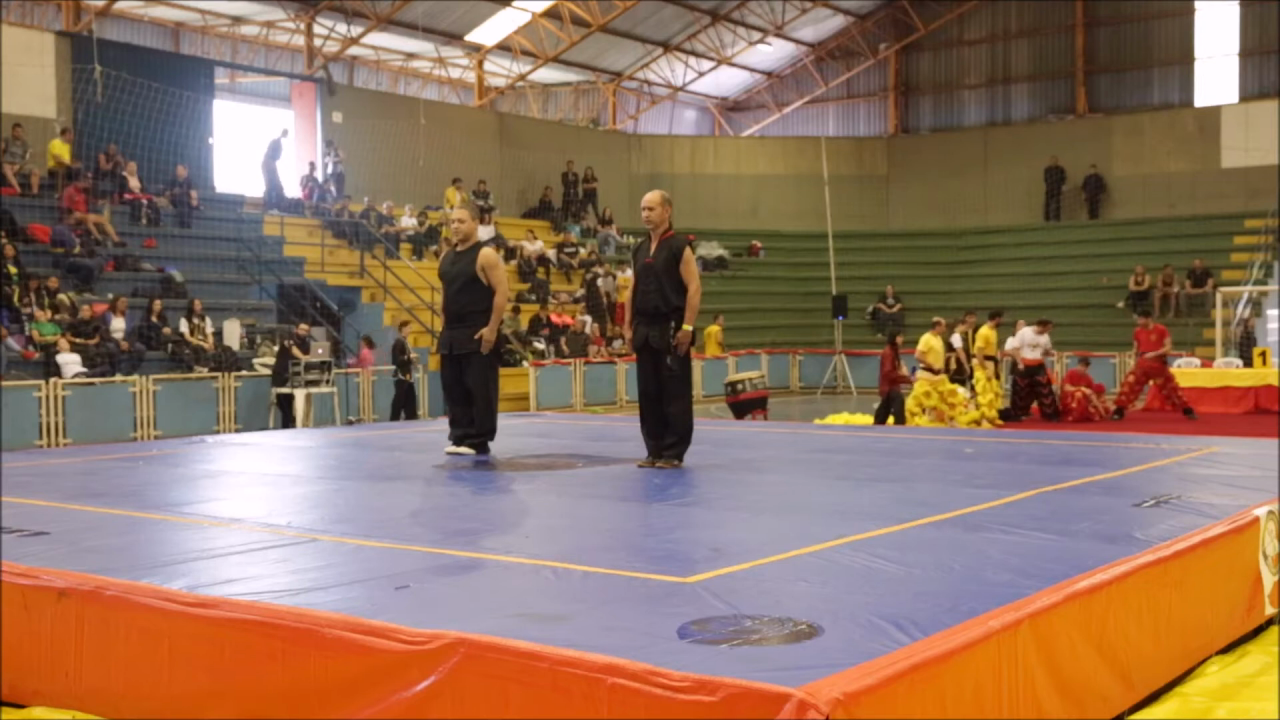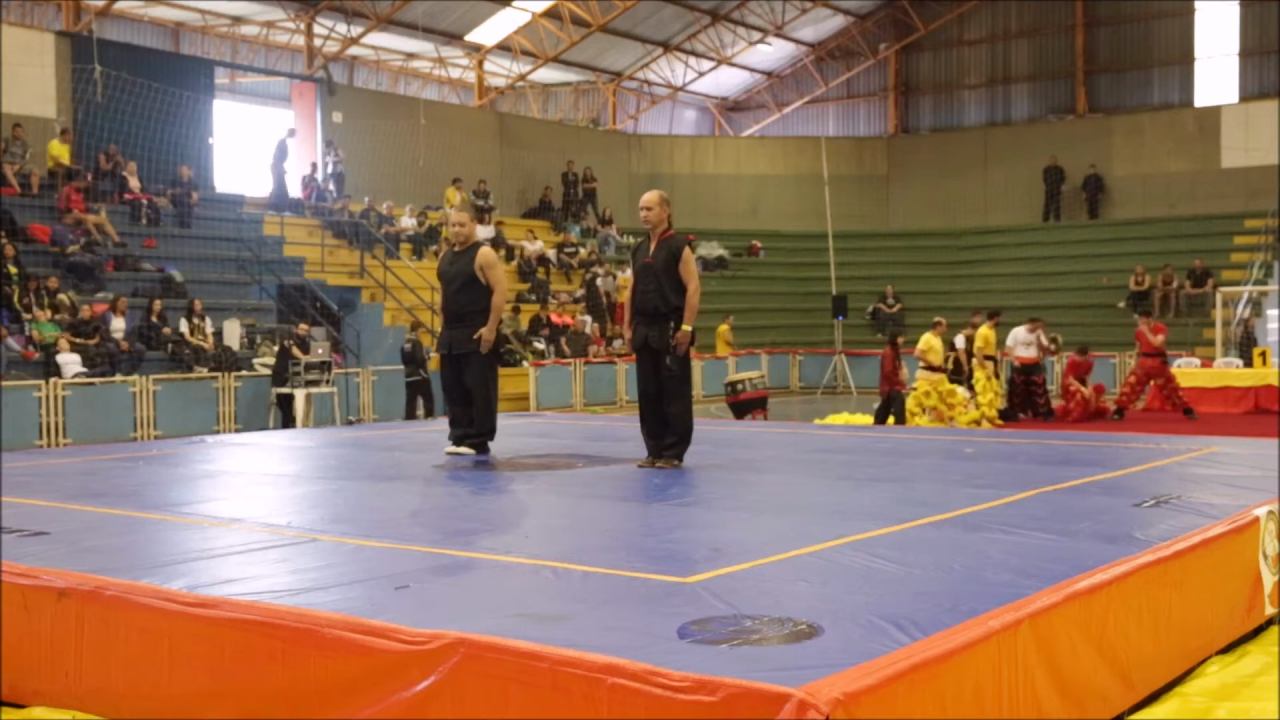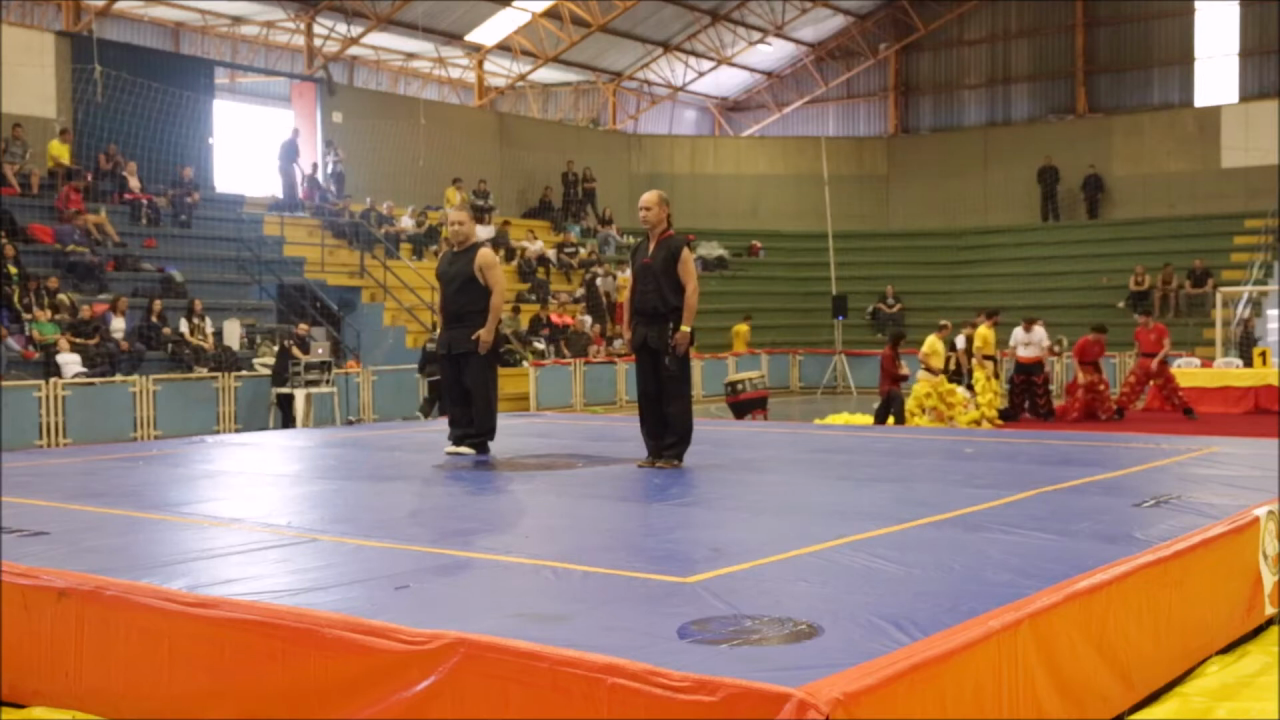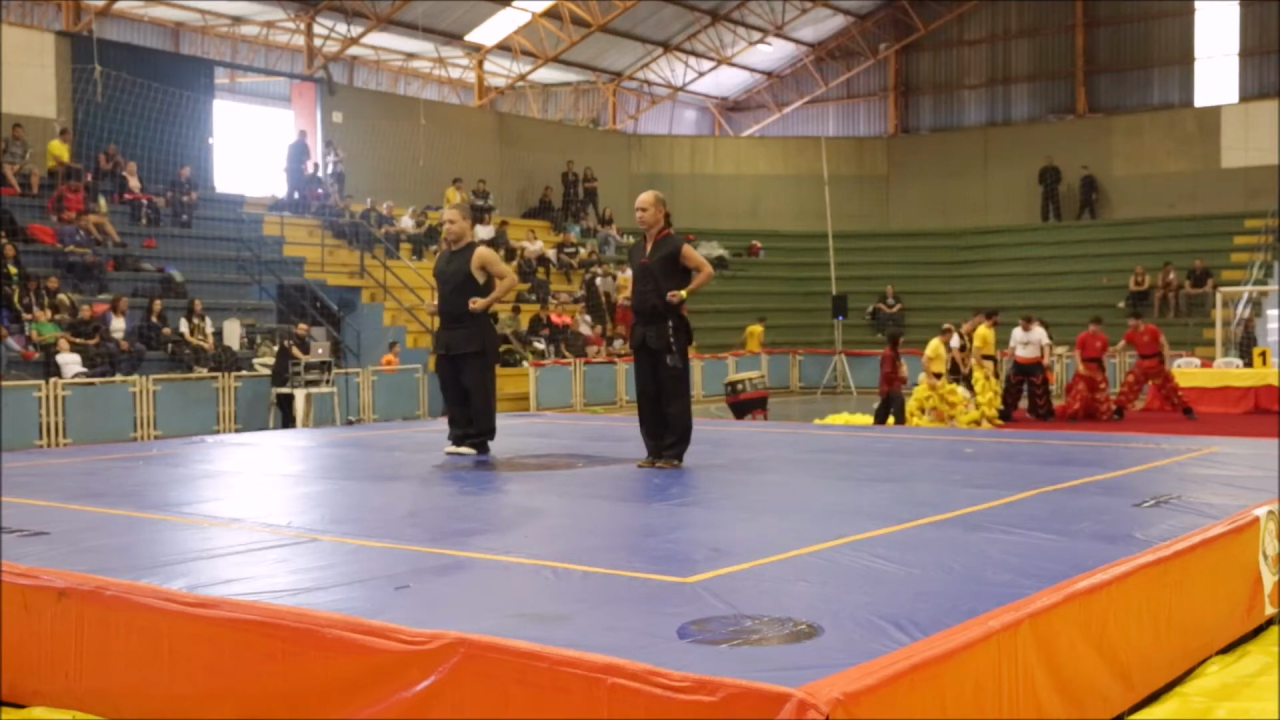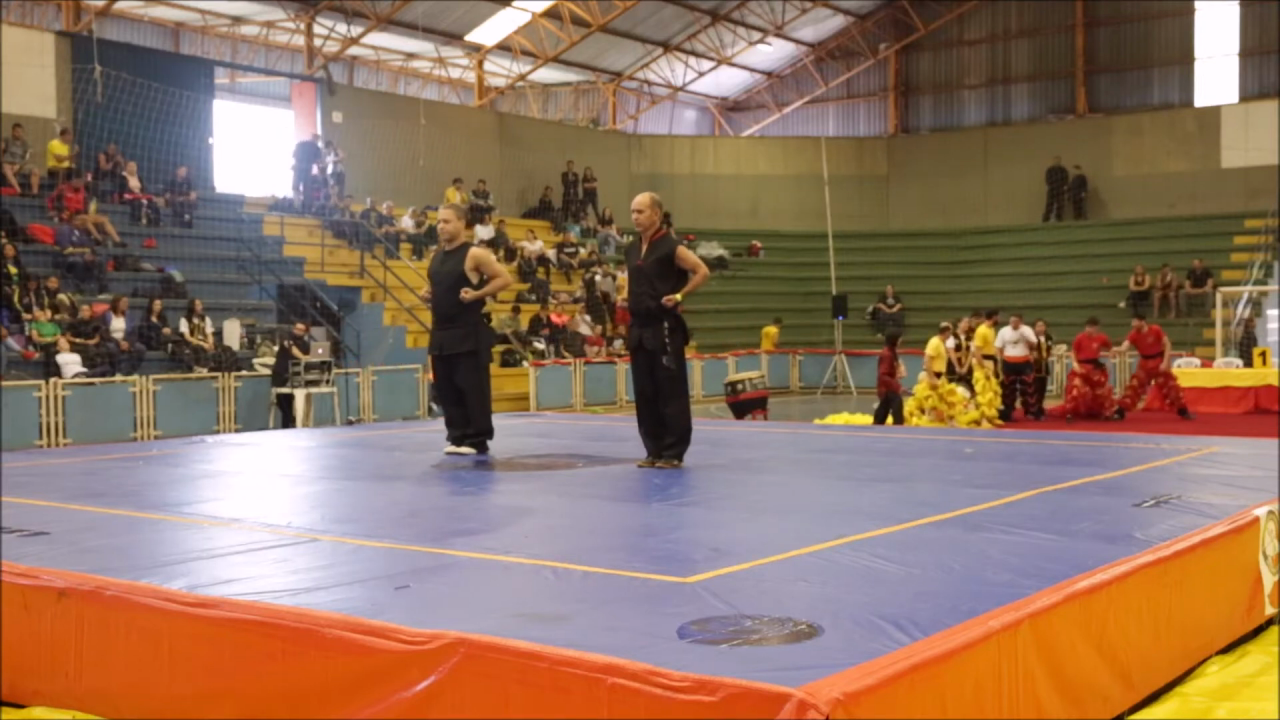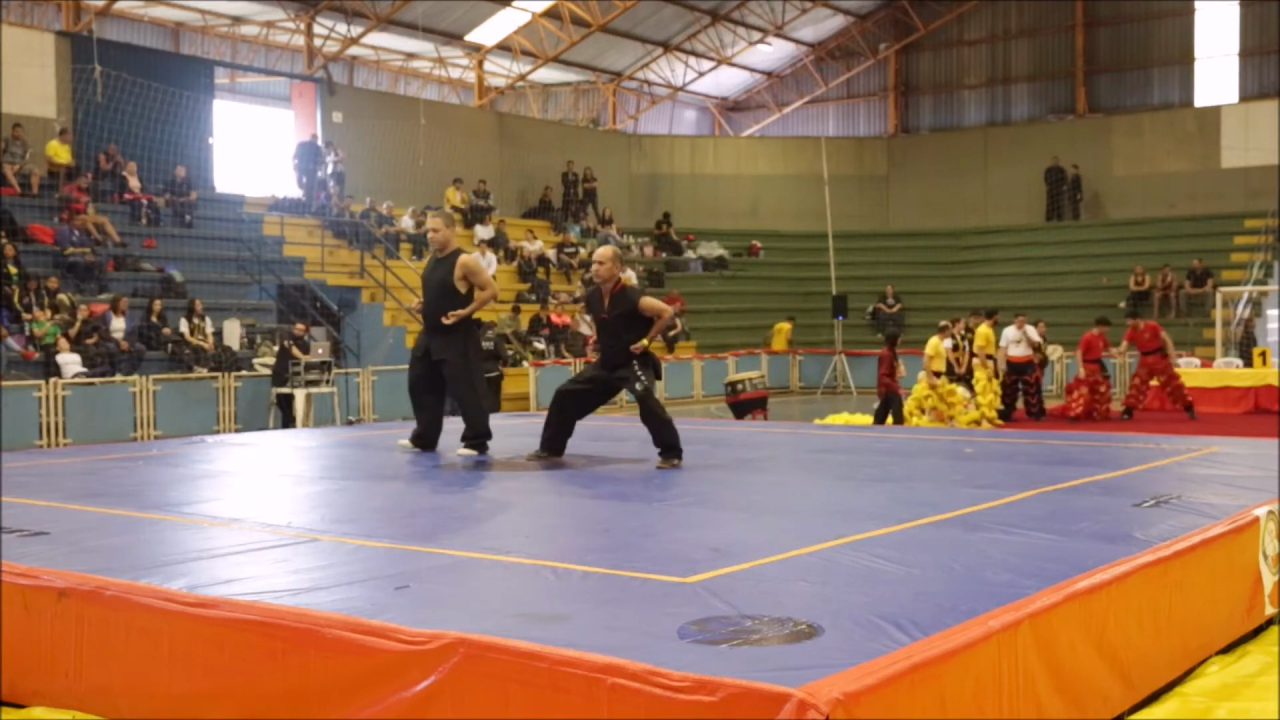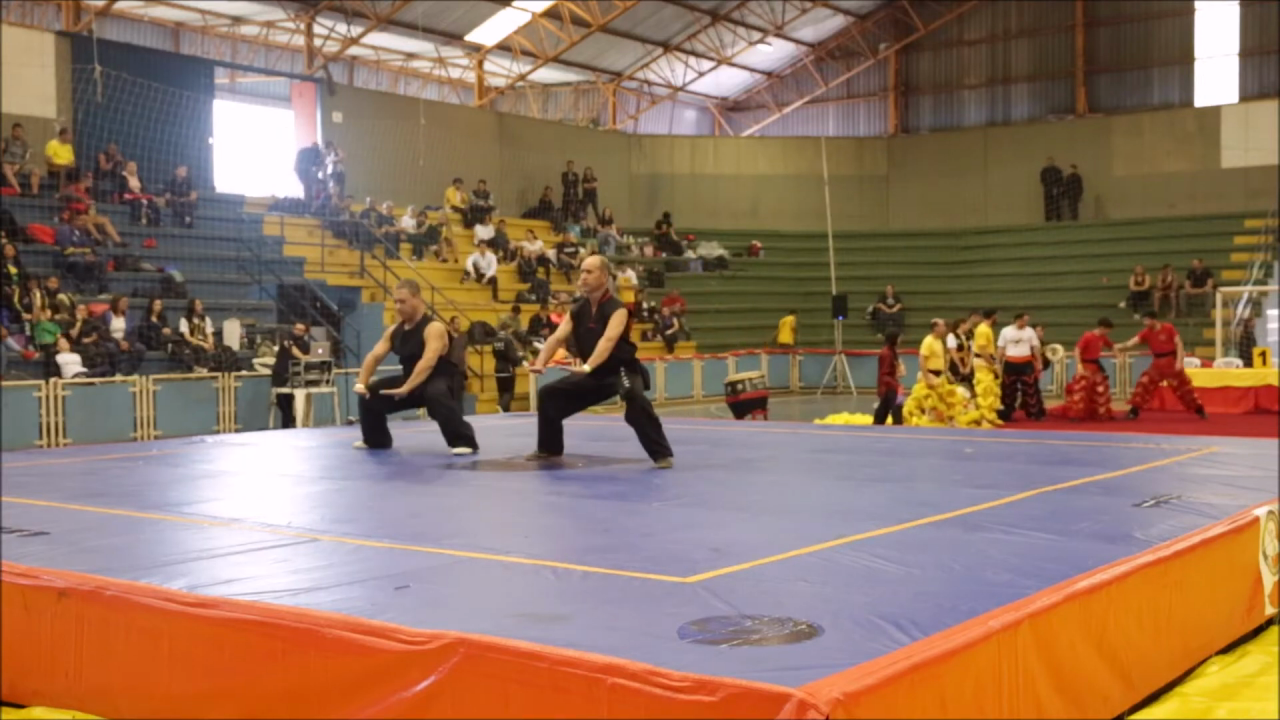
dt=0.5s
person 1, frame 1
left shoulder: (679, 247)
right shoulder: (639, 250)
left elbow: (694, 289)
left wrist: (686, 328)
right wrist: (628, 326)
left hip: (670, 328)
right hip: (644, 329)
left knee: (674, 393)
right knee: (648, 393)
left ankle: (673, 453)
right ankle: (655, 450)
person 1, frame 2
left shoulder: (679, 247)
right shoulder: (638, 250)
left elbow: (693, 289)
left wrist: (686, 328)
right wrist: (627, 326)
left hip: (669, 328)
right hip: (643, 329)
left knee: (674, 393)
right knee: (647, 393)
left ankle: (673, 453)
right ankle: (654, 450)
person 1, frame 3
left shoulder: (677, 247)
right shoulder: (638, 250)
left elbow: (692, 290)
left wrist: (685, 329)
right wrist: (627, 326)
left hip: (669, 328)
right hip: (643, 329)
left knee: (674, 393)
right knee: (648, 393)
left ankle: (673, 453)
right ankle: (655, 450)
person 1, frame 4
left shoulder: (676, 246)
right shoulder: (636, 250)
left elbow: (707, 270)
left wrist: (684, 293)
right wrist: (631, 299)
left hip: (668, 328)
right hip: (642, 328)
left knee: (673, 392)
right knee: (646, 392)
left ankle: (673, 452)
right ankle: (654, 450)
person 1, frame 5
left shoulder: (671, 247)
right shoulder: (631, 250)
left elbow: (702, 271)
left wrist: (679, 296)
right wrist: (628, 298)
left hip: (664, 328)
right hip: (639, 327)
left knee: (671, 392)
right knee: (646, 392)
left ankle: (673, 453)
right ankle: (655, 450)
person 1, frame 6
left shoulder: (632, 298)
right shoulder: (592, 296)
left elbow: (667, 312)
left wrist: (646, 341)
right wrist: (598, 336)
left hip: (633, 363)
right hip: (606, 363)
left knee: (646, 400)
right knee: (566, 395)
left ankle: (671, 453)
right ankle: (551, 447)
person 1, frame 7
left shoulder: (617, 309)
right shoulder: (577, 311)
left elbow: (608, 341)
right elbow: (556, 338)
left wrist: (585, 367)
right wrist: (540, 362)
left hip: (621, 370)
right hip: (591, 374)
left knee: (635, 398)
right knee: (548, 394)
left ankle: (662, 454)
right ankle: (549, 448)
person 2, frame 1
left shoulder: (485, 255)
right shoulder: (446, 257)
left elbow: (502, 292)
left wrist: (492, 328)
right wrist: (445, 326)
left hip: (477, 334)
right hip: (451, 334)
left knee: (480, 389)
right knee: (453, 389)
left ankle: (479, 441)
right ankle: (459, 437)
person 2, frame 2
left shoulder: (484, 254)
right shoulder: (445, 257)
left elbow: (500, 291)
left wrist: (491, 328)
right wrist: (445, 326)
left hip: (477, 334)
right hip: (450, 334)
left knee: (480, 389)
right knee: (453, 388)
left ankle: (479, 441)
right ankle: (459, 437)
person 2, frame 3
left shoulder: (483, 254)
right shoulder: (444, 258)
left elbow: (499, 292)
left wrist: (489, 329)
right wrist: (444, 326)
left hip: (476, 334)
right hip: (450, 334)
left knee: (479, 388)
right knee: (452, 389)
left ankle: (478, 440)
right ankle: (459, 437)
person 2, frame 4
left shoulder: (480, 254)
right shoulder: (443, 257)
left elbow: (510, 279)
left wrist: (487, 301)
right wrist: (436, 306)
left hip: (474, 334)
right hip: (447, 334)
left knee: (478, 388)
right knee: (451, 388)
left ankle: (479, 440)
right ankle: (459, 437)
person 2, frame 5
left shoulder: (474, 255)
right shoulder: (436, 257)
left elbow: (504, 279)
left wrist: (477, 295)
right wrist: (428, 295)
left hip: (468, 333)
right hip: (441, 333)
left knee: (473, 388)
right knee: (446, 390)
left ankle: (477, 440)
right ankle: (457, 437)
person 2, frame 6
left shoulder: (464, 261)
right shoulder: (432, 261)
left elbow: (491, 290)
left wrist: (466, 312)
right wrist: (422, 305)
left hip: (458, 339)
right hip: (430, 337)
left knee: (467, 390)
right knee: (420, 386)
left ankle: (477, 441)
right ankle: (424, 438)
person 2, frame 7
left shoulder: (434, 328)
right shoulder: (394, 331)
left elbow: (428, 362)
right elbow: (374, 356)
left wrist: (406, 388)
right wrist: (361, 383)
left hip: (441, 382)
right hip: (411, 383)
left knee: (436, 394)
right knee: (369, 394)
left ankle: (464, 442)
right ankle: (375, 439)
